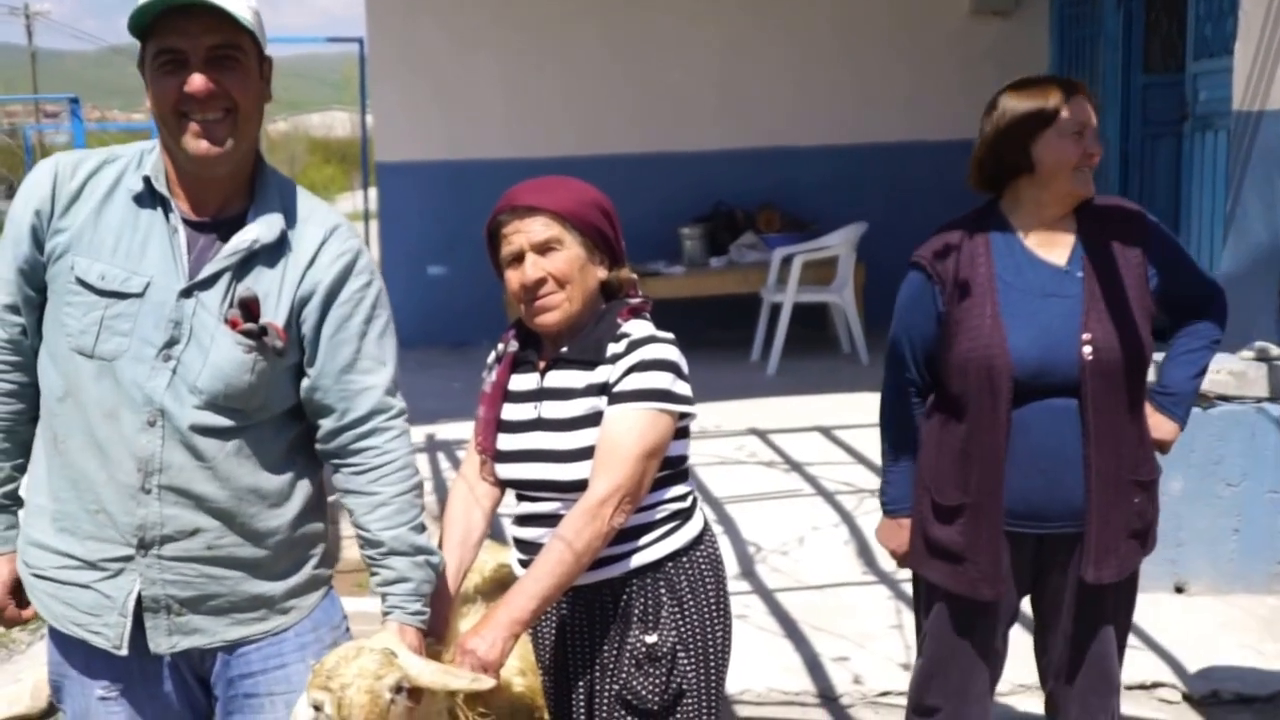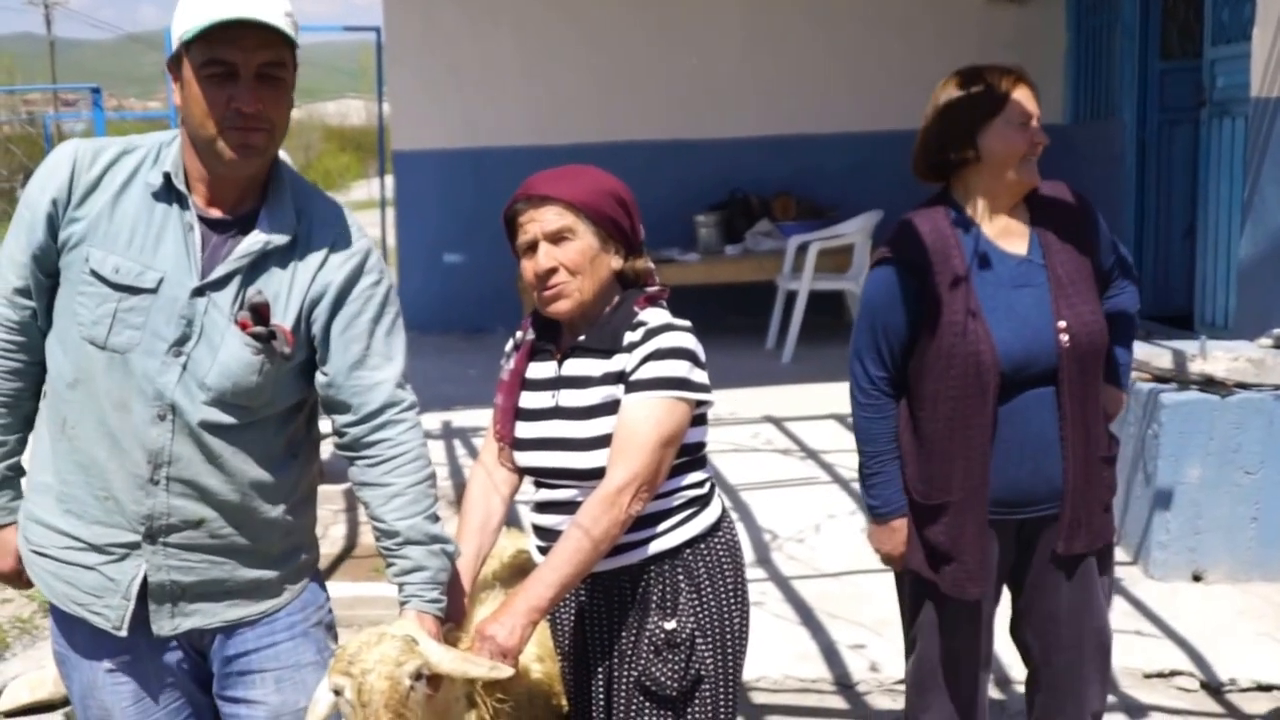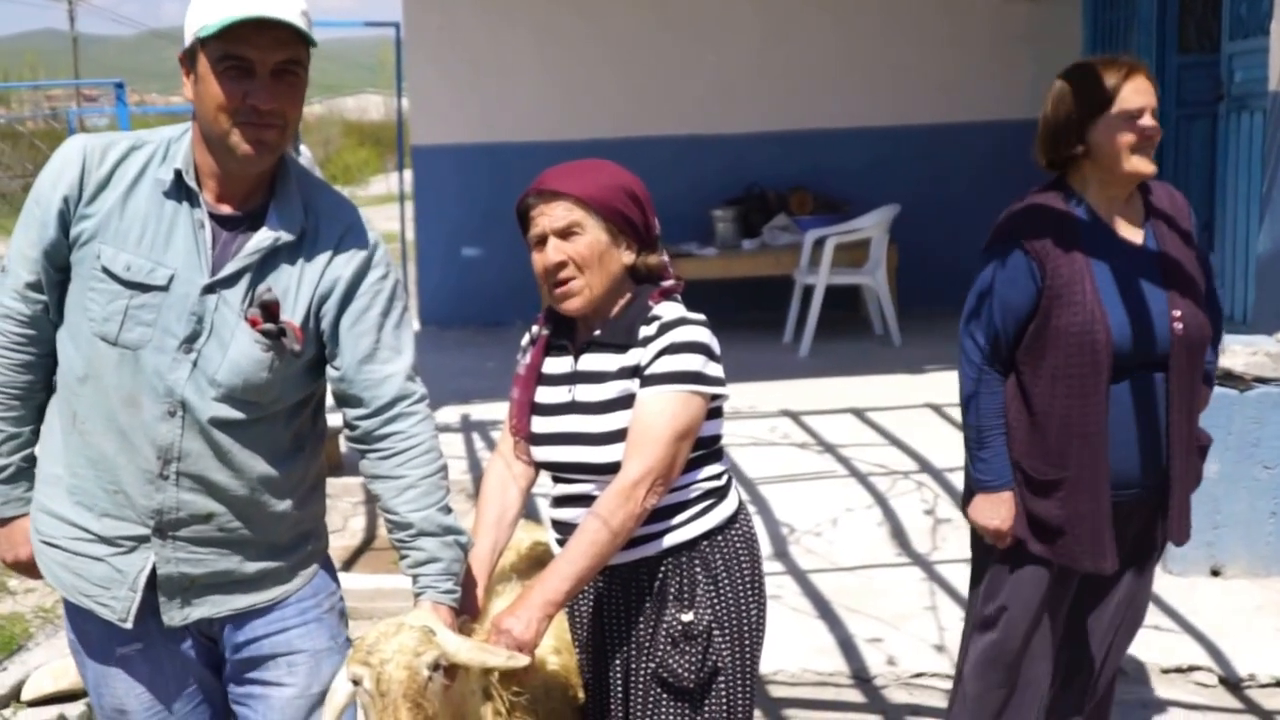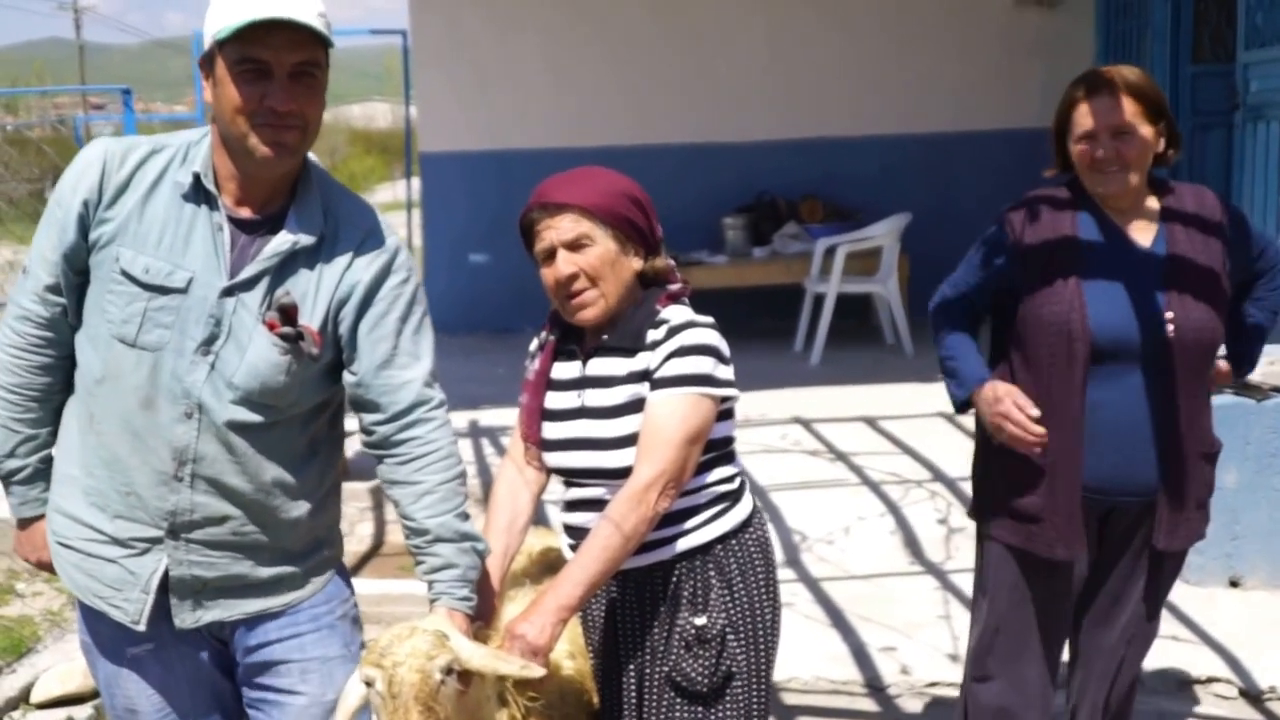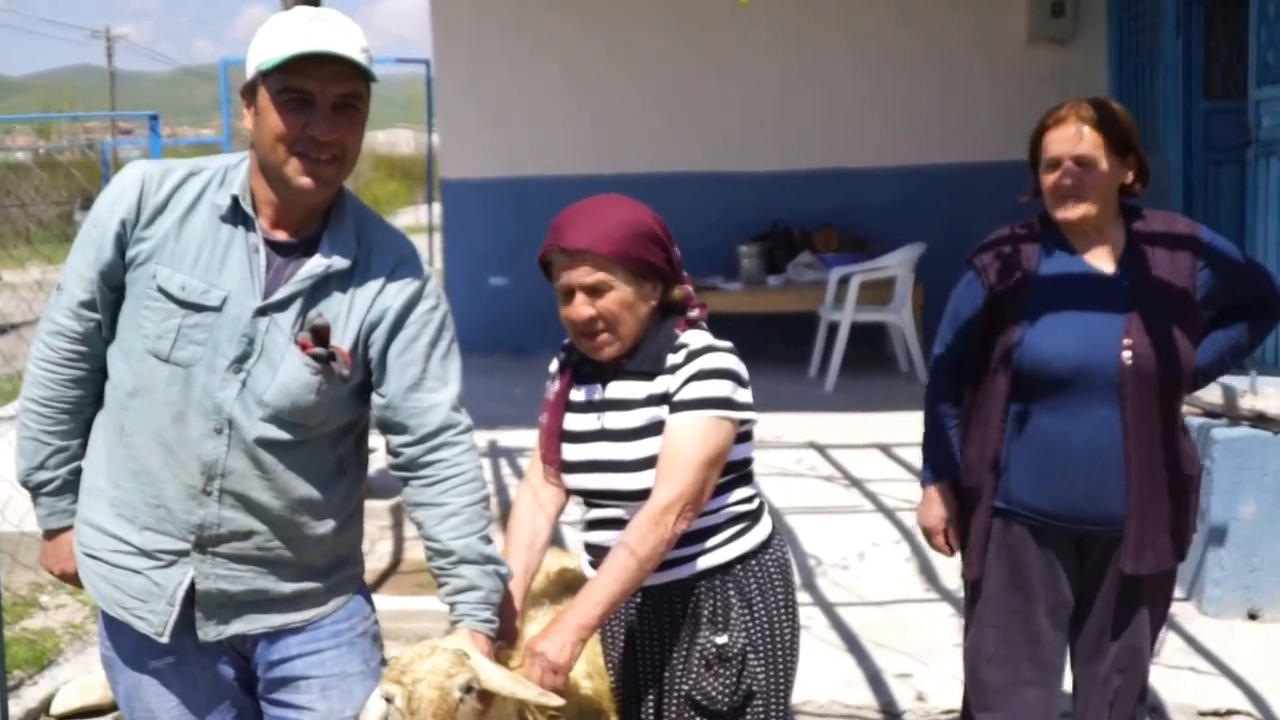
dt=0.7s
person 1, frame 1
left shoulder: (321, 248)
right shoulder: (61, 194)
left elbow: (367, 440)
left wrist: (406, 609)
left hip: (273, 616)
right hip: (95, 612)
person 1, frame 2
left shoulder: (332, 249)
right shoulder: (78, 181)
left elbow: (380, 428)
left wrist: (423, 596)
left hip: (265, 599)
right hip: (96, 588)
person 1, frame 3
left shoulder: (340, 240)
right shoulder: (88, 176)
left elbow: (391, 419)
left wrist: (438, 587)
left hip: (279, 587)
right hip: (109, 577)
person 1, frame 4
left shoulder: (361, 248)
right shoulder: (109, 179)
left elbow: (409, 425)
left wrist: (453, 593)
left hip: (292, 592)
right hip: (122, 578)
person 1, frame 5
left shoulder: (391, 274)
right shoulder: (147, 200)
left elbow: (435, 449)
right elbow: (67, 354)
left wrist: (475, 614)
right wrist: (57, 509)
left hip: (311, 608)
right hip: (147, 590)
person 2, frame 1
left shoulder: (1128, 236)
right shoulder: (951, 258)
left elbow: (1205, 306)
right elbow: (906, 390)
left wrist: (1171, 402)
right wrist: (898, 505)
left hip: (1097, 523)
right hip: (973, 524)
person 2, frame 2
left shoulder: (1071, 217)
right shoulder: (920, 249)
left elbow: (1119, 286)
right elbow: (873, 384)
left wrist: (1114, 377)
right wrist: (887, 506)
left hip: (1070, 501)
right hip: (956, 510)
left knee: (1077, 661)
person 2, frame 3
left shoulder: (1172, 212)
right shoulder: (1033, 235)
left elbow: (1205, 299)
right elbow: (981, 359)
left wrist: (1201, 380)
right wrist: (992, 481)
left hip: (1144, 492)
right hip: (1046, 490)
left knee: (1100, 650)
right knee: (1010, 658)
person 2, frame 4
left shoulder: (1204, 218)
right shoulder: (1032, 225)
right elbow: (947, 307)
right wrist: (977, 387)
left hip: (1157, 495)
right hip: (1043, 489)
left knee: (1117, 658)
right knee: (1014, 663)
person 2, frame 5
left shoulder: (1181, 249)
right shoulder: (1003, 261)
right elbow: (949, 374)
left wrist: (1187, 371)
right wrist: (938, 481)
left hip: (1138, 518)
right hip: (1023, 518)
person 3, frame 1
left shoulder: (643, 354)
right shoulder: (508, 357)
left elbow: (608, 503)
right elbow: (476, 483)
left wrist: (503, 622)
right wrist: (438, 601)
left hip: (650, 598)
right hip: (552, 601)
person 3, frame 2
left shoulder: (660, 341)
right shoulder: (526, 345)
left elbow: (625, 491)
right elbow: (493, 467)
left wrist: (521, 610)
right wrist: (457, 586)
left hip: (669, 585)
right hip: (572, 587)
person 3, frame 3
left shoulder: (676, 336)
right shoulder: (542, 339)
left elbow: (640, 485)
right elbow: (511, 461)
left wrist: (538, 602)
right wrist: (474, 578)
left hip: (686, 578)
right hip: (590, 580)
person 3, frame 4
left shoulder: (685, 339)
right shoulder: (551, 345)
left elbow: (652, 488)
right elbow: (521, 466)
left wrist: (552, 607)
right wrist: (485, 584)
left hip: (701, 581)
right hip: (604, 585)
person 3, frame 5
left shoulder: (704, 364)
right shoulder: (570, 366)
left elbow: (671, 510)
right elbow: (540, 488)
left wrist: (572, 626)
right wrist: (507, 601)
left hip: (720, 599)
right hip: (622, 601)
